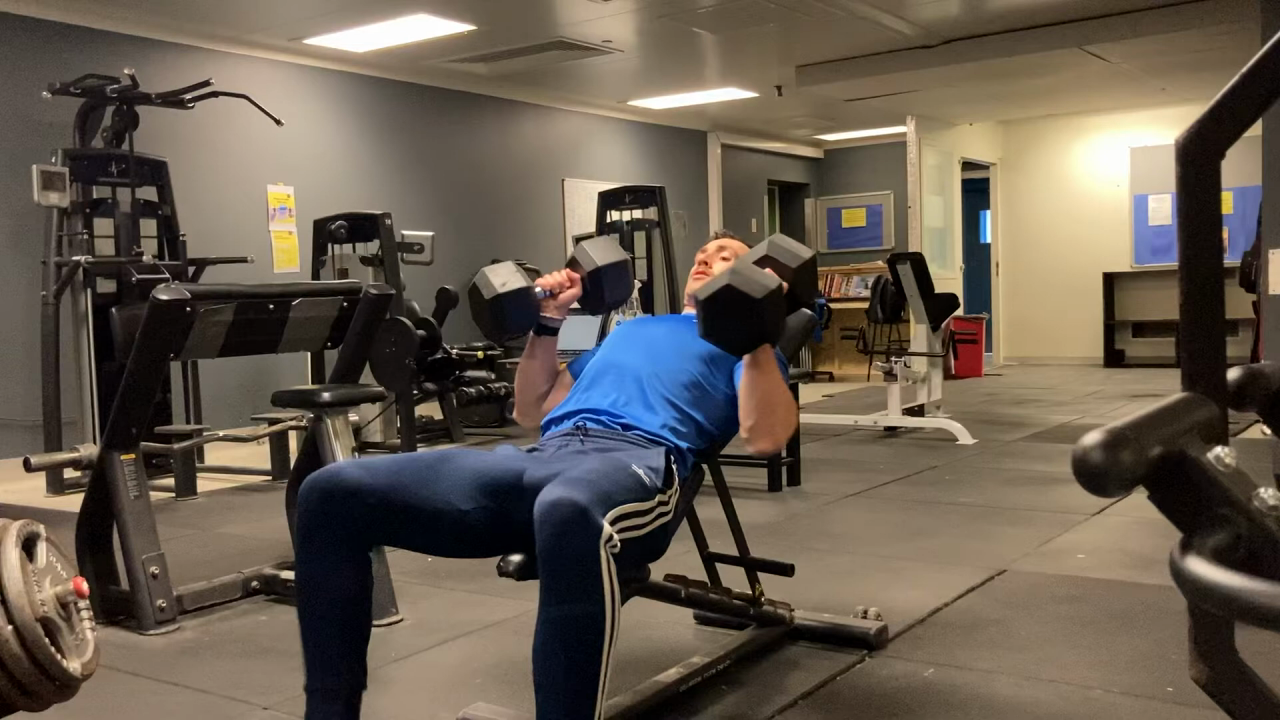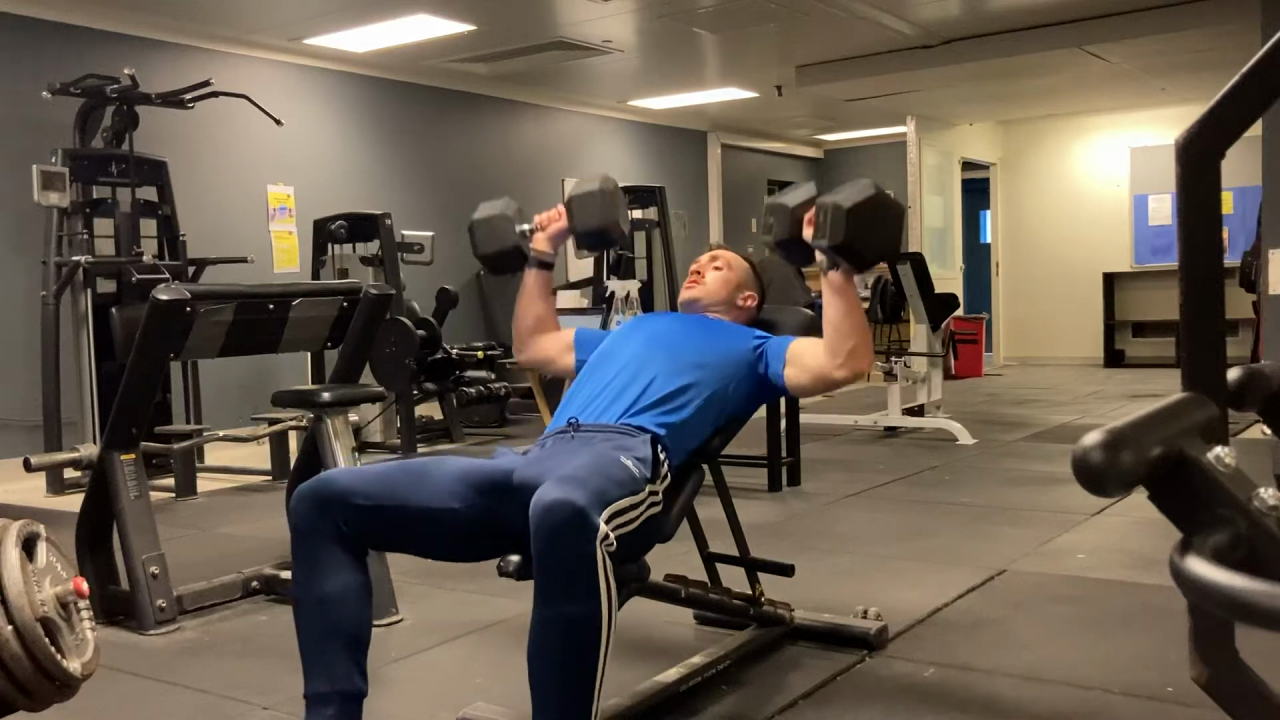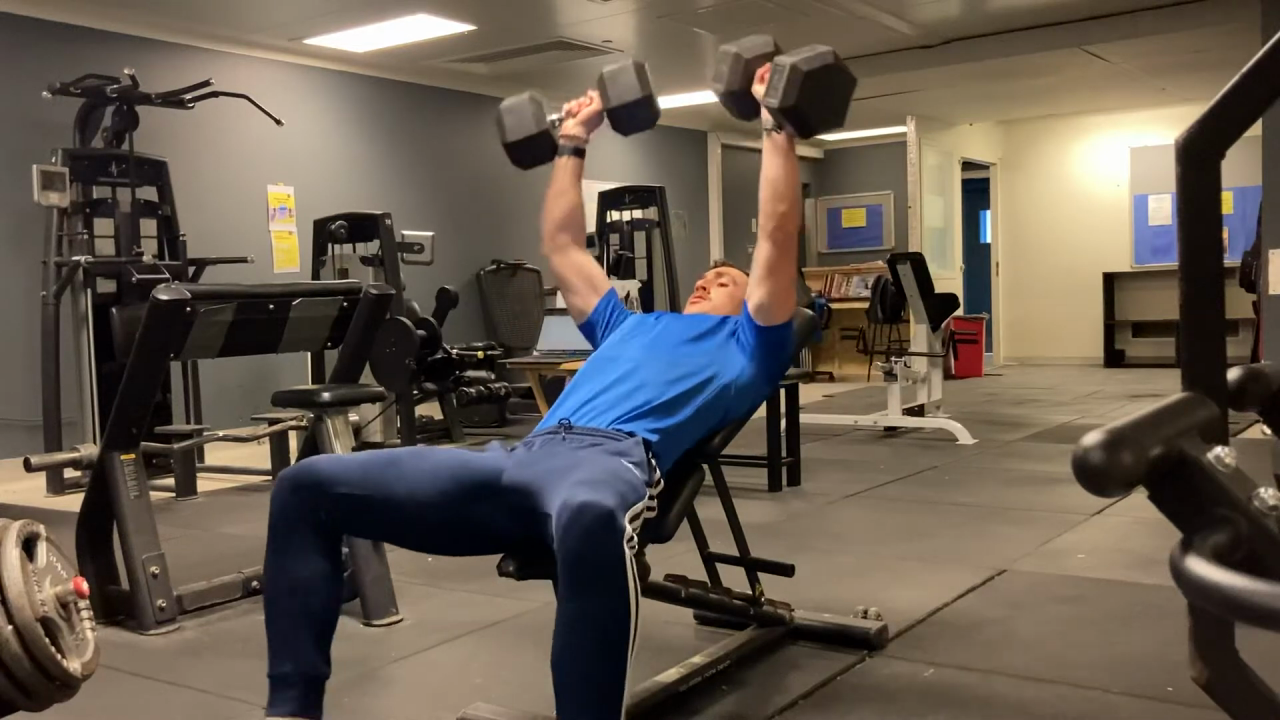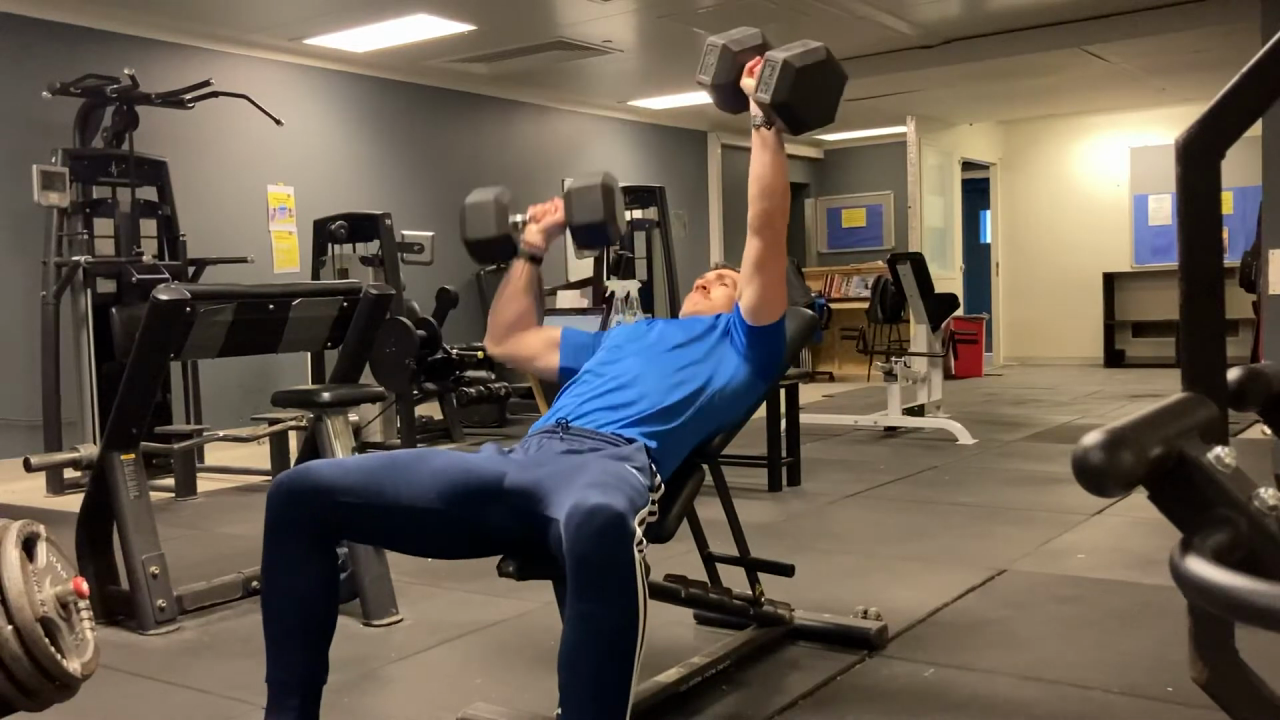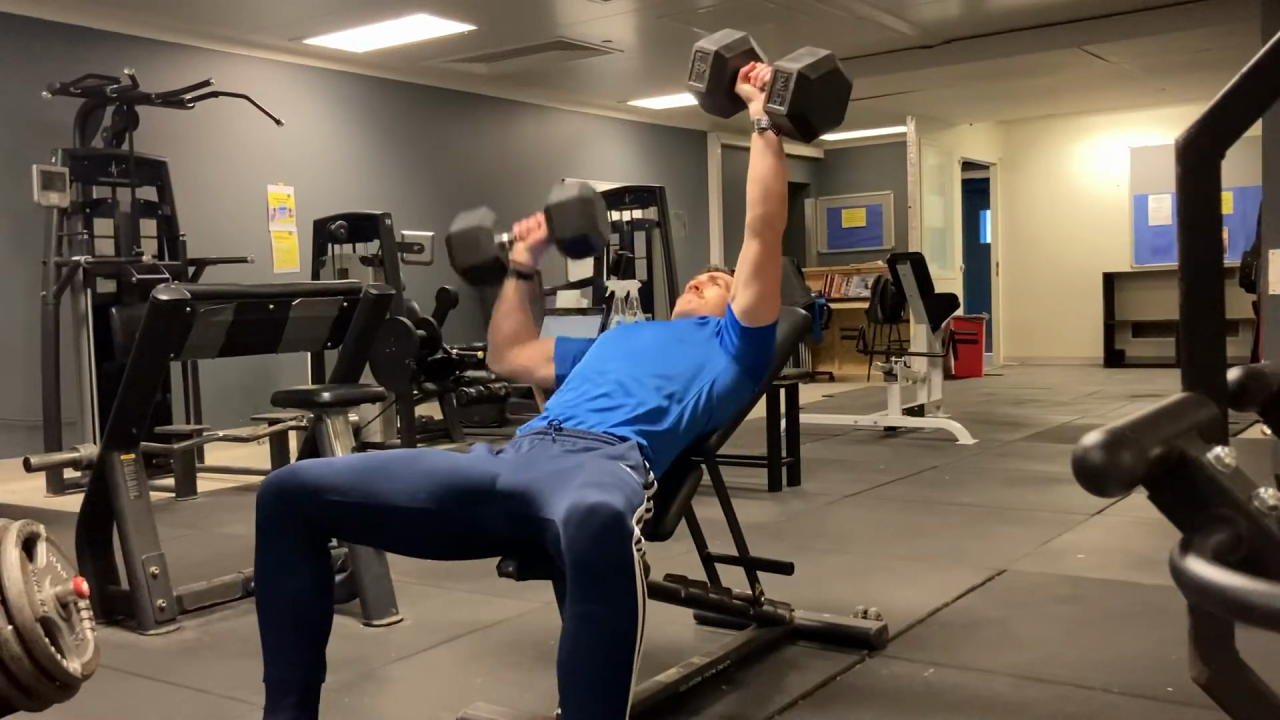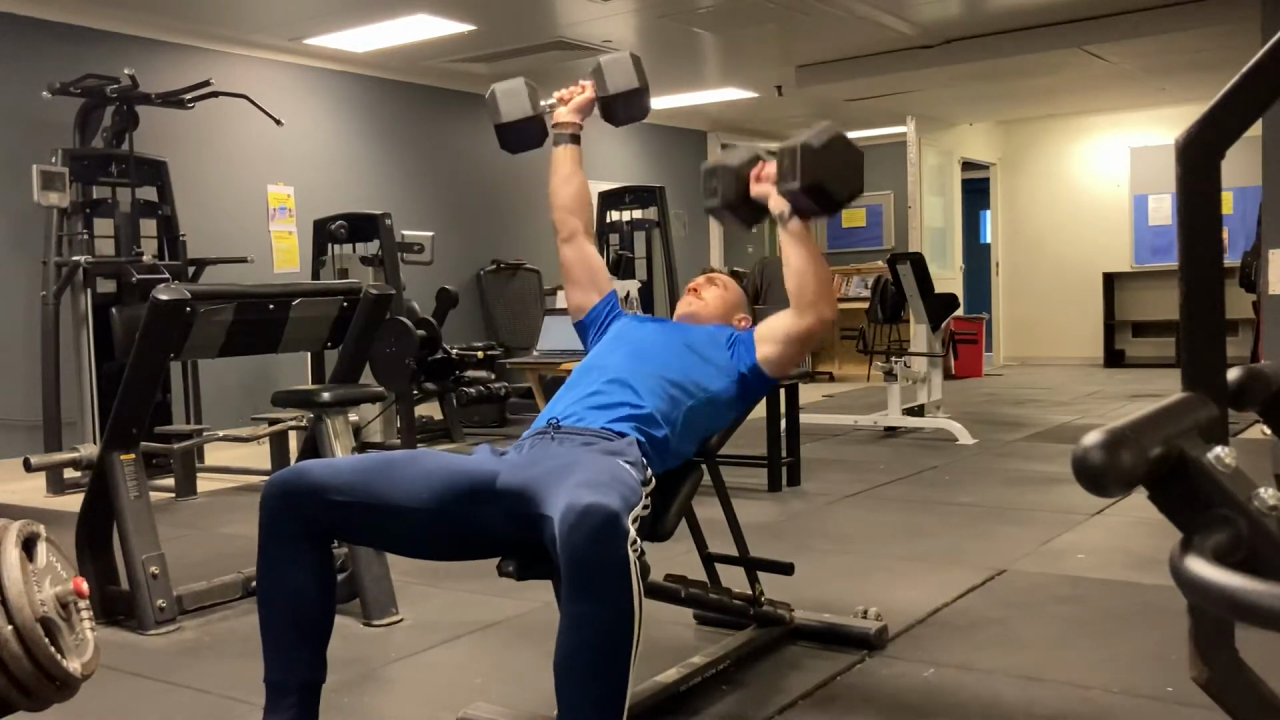
dt=0.7s
person 1, frame 1
right shoulder: (628, 329)
left elbow: (766, 437)
right elbow: (531, 411)
right wrist: (547, 321)
left hip: (636, 462)
right hip: (539, 458)
left knee: (567, 511)
right knee: (331, 494)
person 1, frame 2
left shoulder: (749, 347)
right shoulder: (627, 329)
left elbow: (845, 363)
right elbow: (530, 346)
right wrist: (542, 255)
left hip: (626, 459)
right hip: (531, 460)
left knee: (562, 511)
right knee: (325, 500)
person 1, frame 3
left shoulder: (747, 349)
right shoulder: (629, 325)
left elbow: (776, 237)
right elbow: (562, 243)
left wrist: (777, 124)
right wrist: (571, 144)
left hip: (614, 460)
right hip: (521, 456)
left knee: (588, 519)
right knee: (308, 487)
person 1, frame 4
left shoulder: (741, 344)
right shoulder: (623, 336)
left elbow: (765, 236)
right elbow: (506, 341)
left wrist: (765, 119)
right wrist: (532, 245)
left hip: (613, 461)
right hip: (518, 459)
left knee: (597, 521)
right knee: (302, 493)
person 1, frame 5
left shoulder: (732, 344)
right shoulder: (616, 338)
left elbow: (762, 237)
right elbow: (507, 354)
left wrist: (764, 121)
right wrist: (521, 266)
left hip: (607, 460)
right hip: (512, 458)
left knee: (595, 522)
right knee: (291, 491)
person 1, frame 6
left shoulder: (735, 353)
right shoulder: (620, 327)
left elbow: (811, 315)
right elbow: (573, 235)
left wrist: (785, 211)
right wrist: (567, 129)
left hip: (607, 459)
right hip: (513, 459)
left knee: (592, 522)
right knee: (295, 492)
